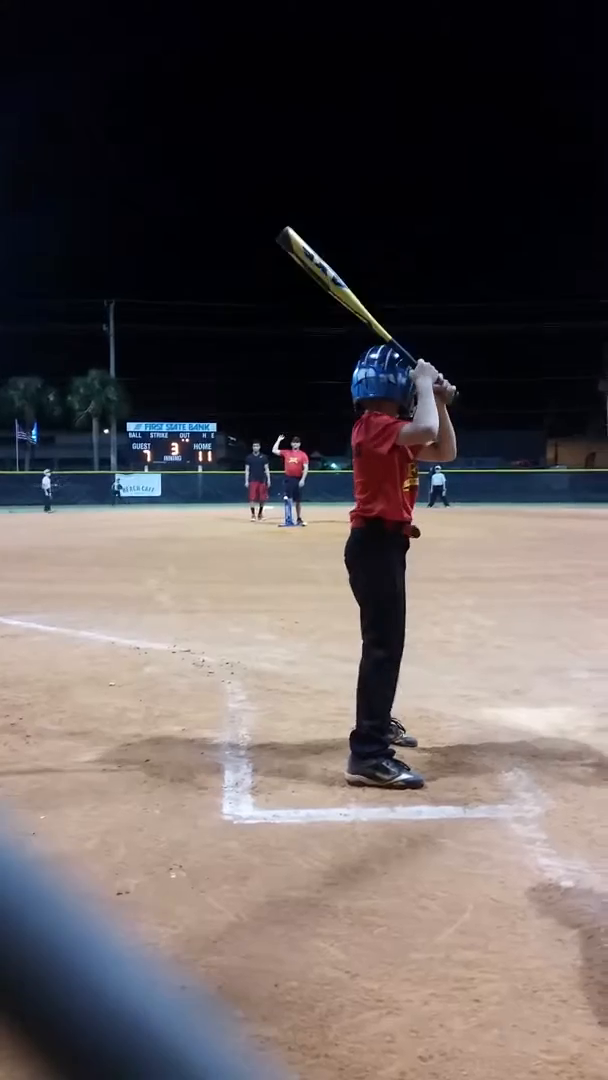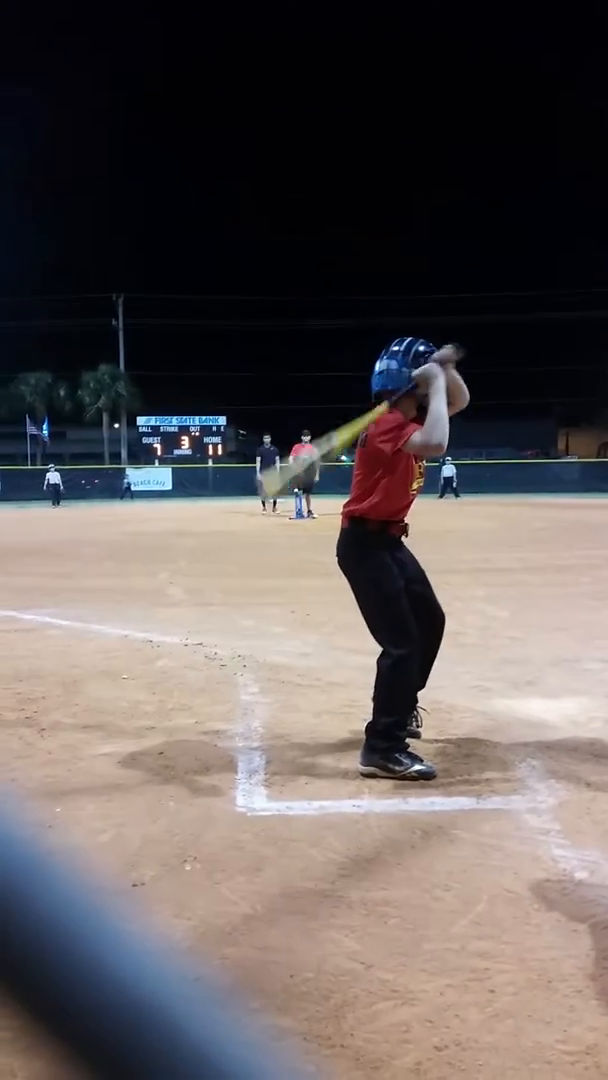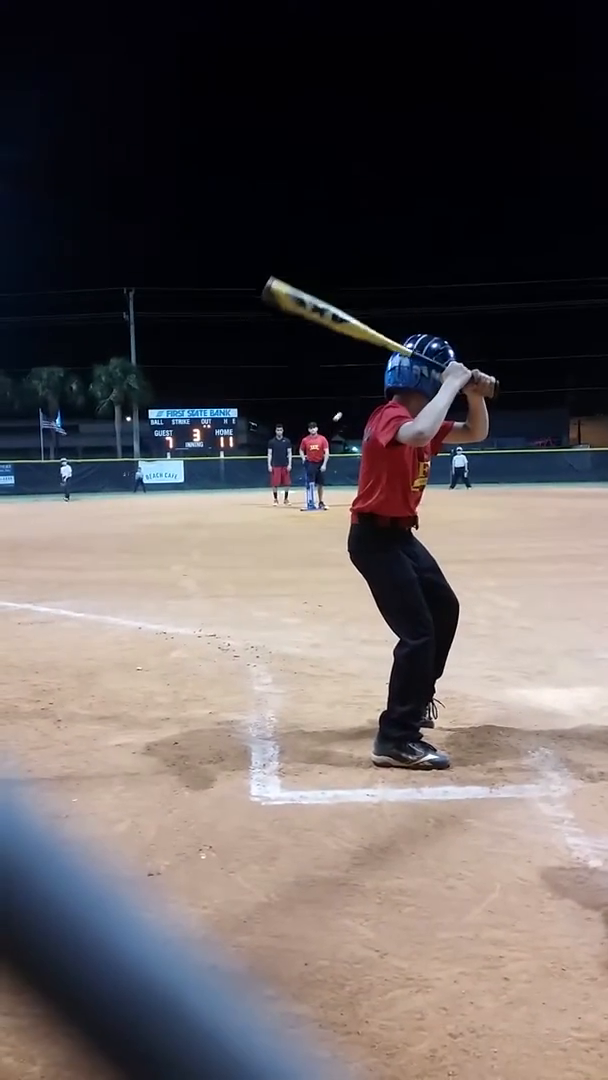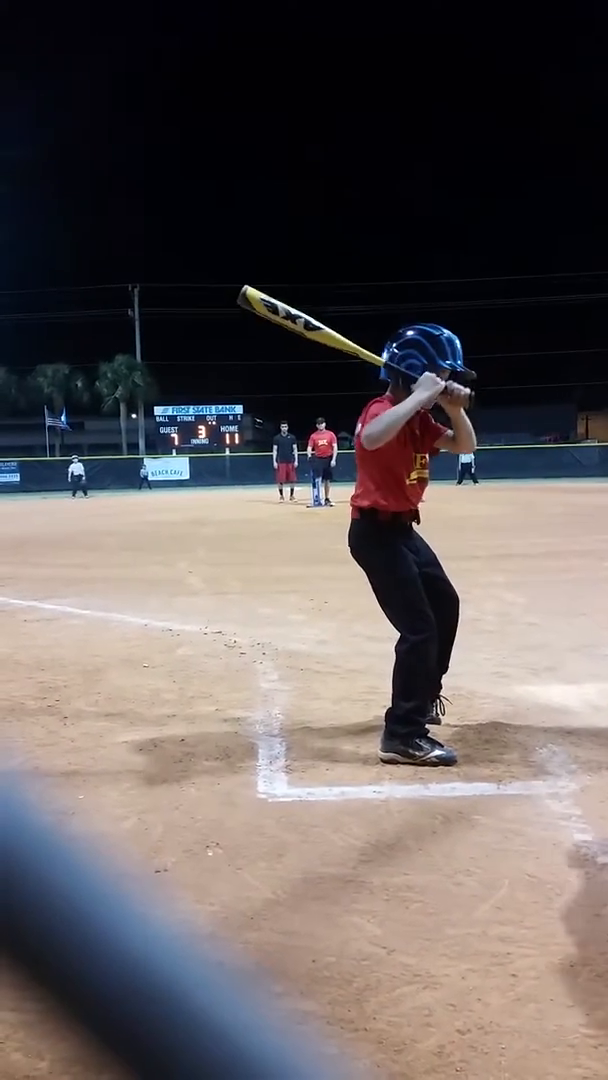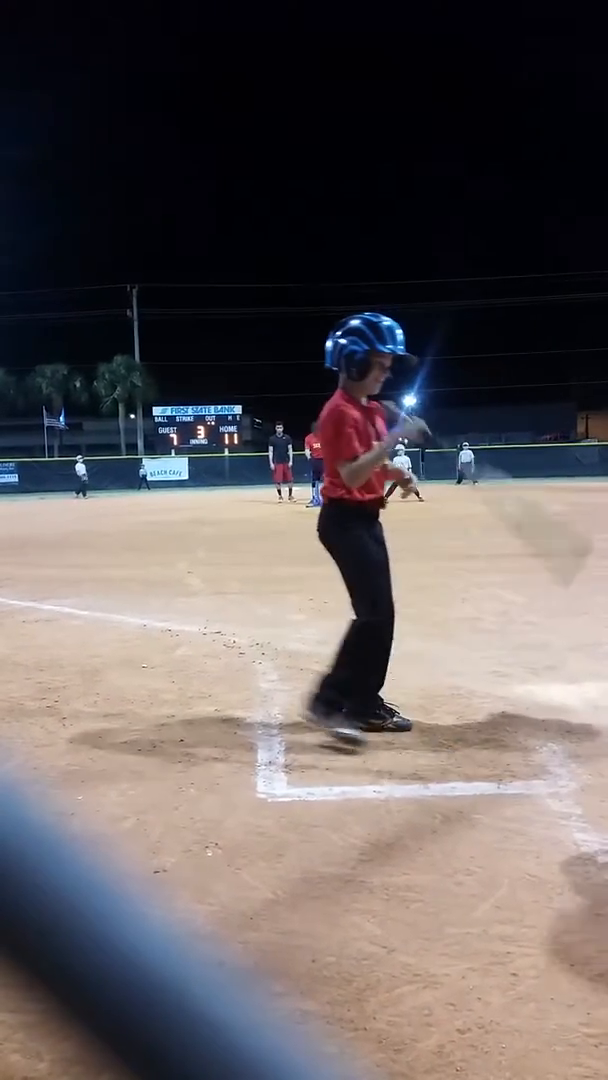
dt=0.7s
person 1, frame 1
left shoulder: (393, 429)
right shoulder: (373, 424)
left elbow: (445, 452)
right elbow: (425, 429)
left wrist: (440, 401)
right wrist: (424, 382)
left hip: (387, 541)
right hip: (375, 542)
left knee: (387, 638)
right knee: (382, 644)
left ankle: (377, 721)
right ankle: (368, 756)
person 1, frame 2
left shoulder: (406, 420)
right shoulder: (388, 421)
left elbow: (458, 400)
right elbow: (436, 444)
left wrist: (446, 370)
right wrist: (436, 382)
left hip: (389, 539)
right hip: (364, 542)
left knee: (430, 621)
right knee: (401, 641)
left ankle: (399, 705)
right ankle: (382, 749)
person 1, frame 3
left shoulder: (418, 419)
right shoulder: (390, 416)
left elbow: (476, 433)
right elbow: (418, 435)
left wrist: (475, 395)
right wrist: (453, 384)
left hip: (400, 533)
right hip: (374, 537)
left knee: (444, 610)
right knee: (418, 632)
left ankle: (415, 697)
right ankle: (396, 739)
person 1, frame 4
left shoulder: (422, 418)
right shoulder: (381, 411)
left elbow: (465, 446)
right elbow: (368, 442)
left wrist: (454, 409)
right wrist: (419, 398)
left hip: (402, 528)
right hip: (375, 532)
left knee: (445, 606)
right knee: (419, 626)
left ankle: (424, 693)
right ankle: (403, 735)
person 1, frame 5
left shoulder: (373, 410)
right shoulder: (339, 413)
right elbow: (352, 476)
left wrist: (395, 471)
right wrist: (393, 437)
left hip: (366, 519)
right hip: (345, 520)
left knee: (377, 613)
right knee: (376, 612)
left ankle: (364, 701)
right ankle: (330, 702)
